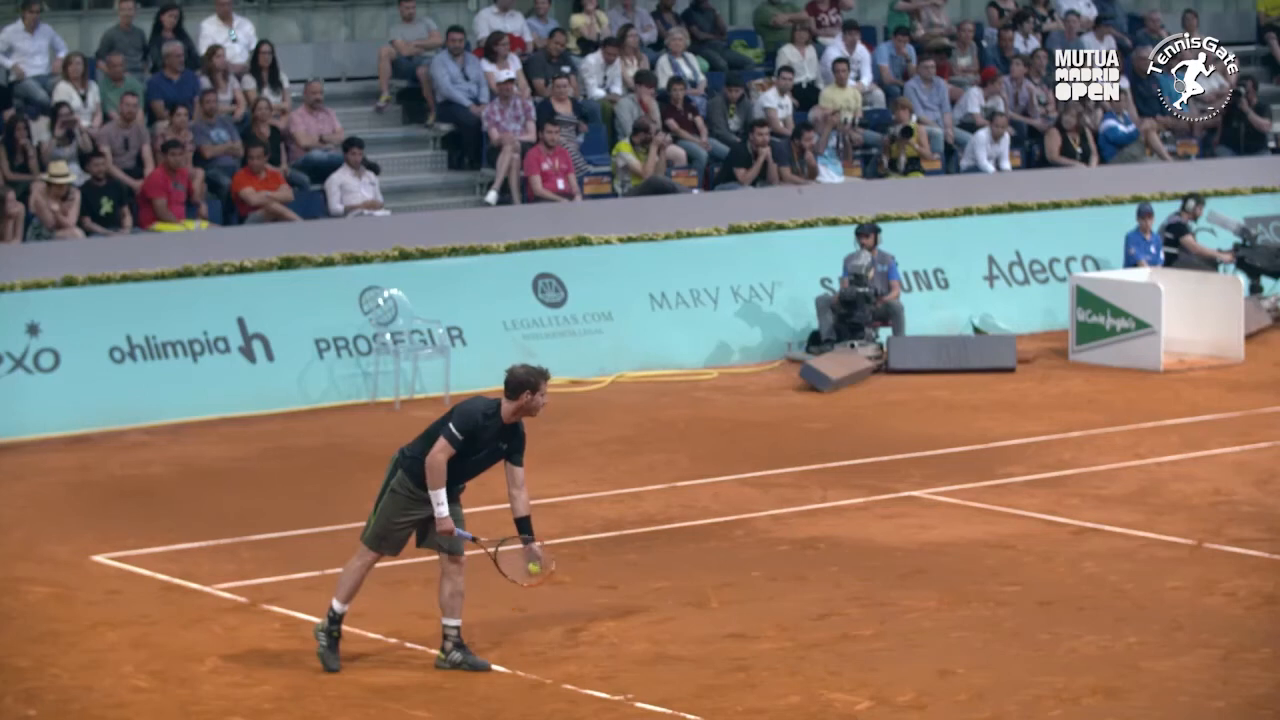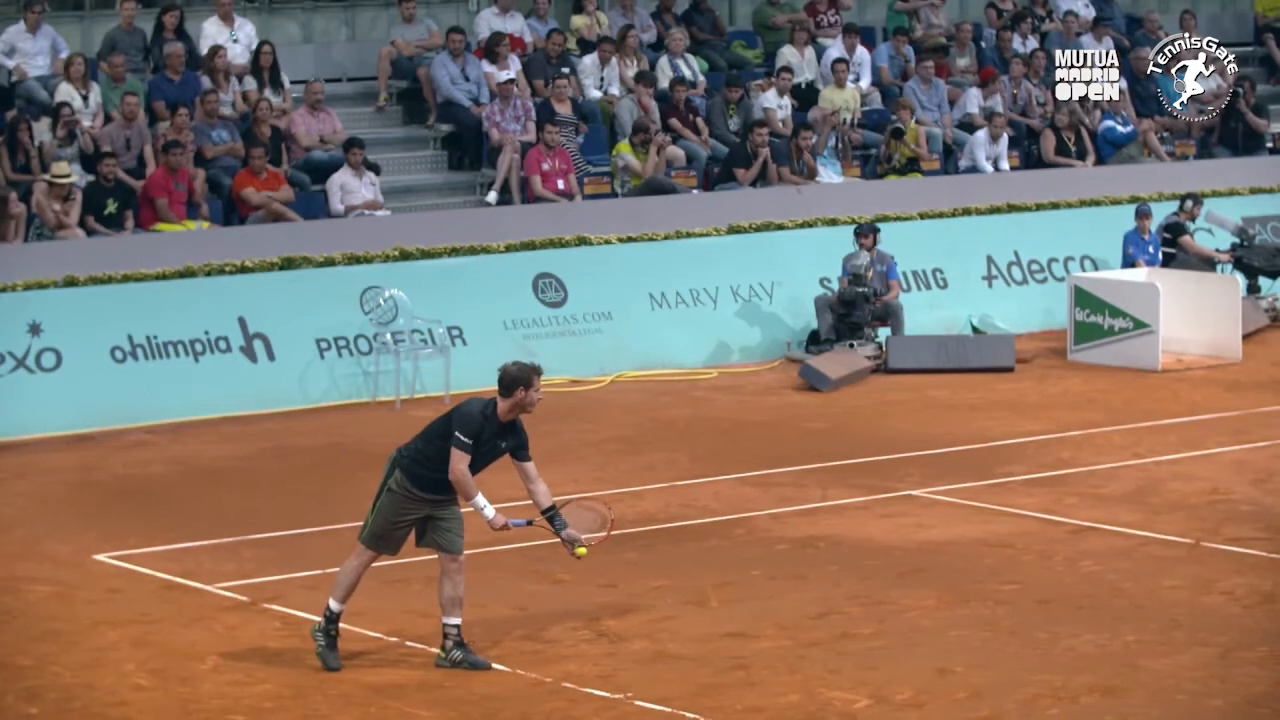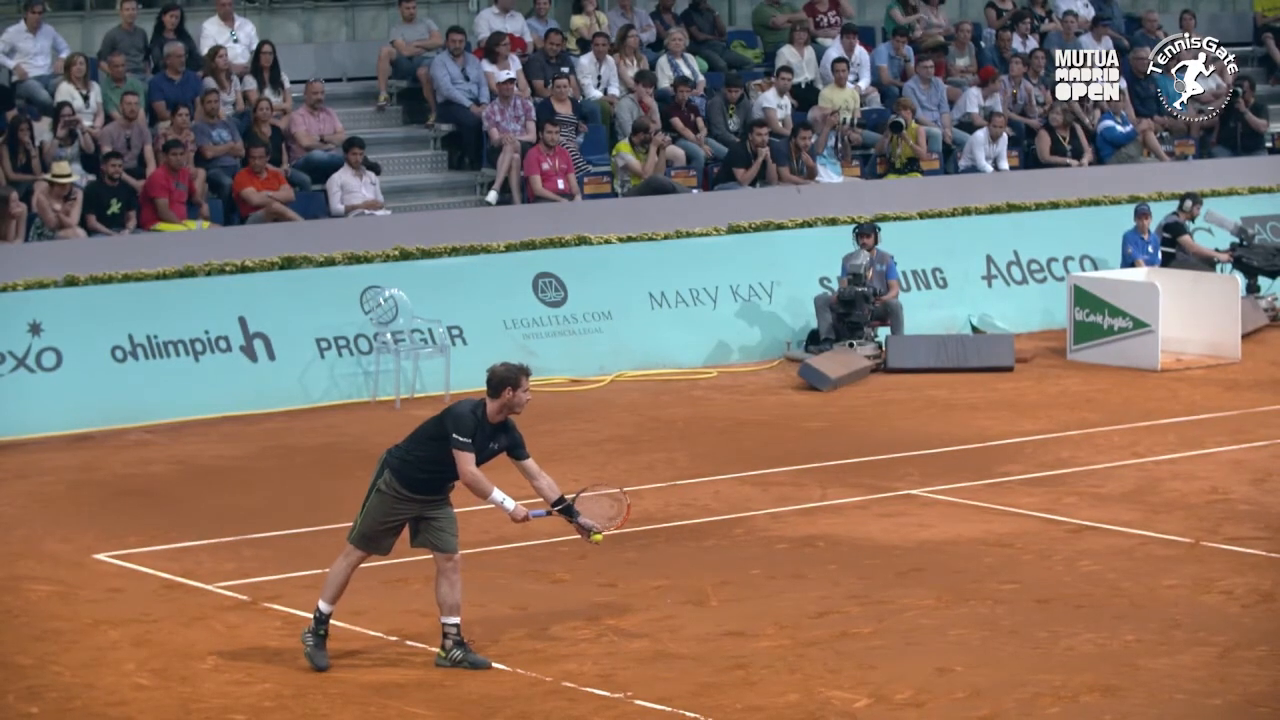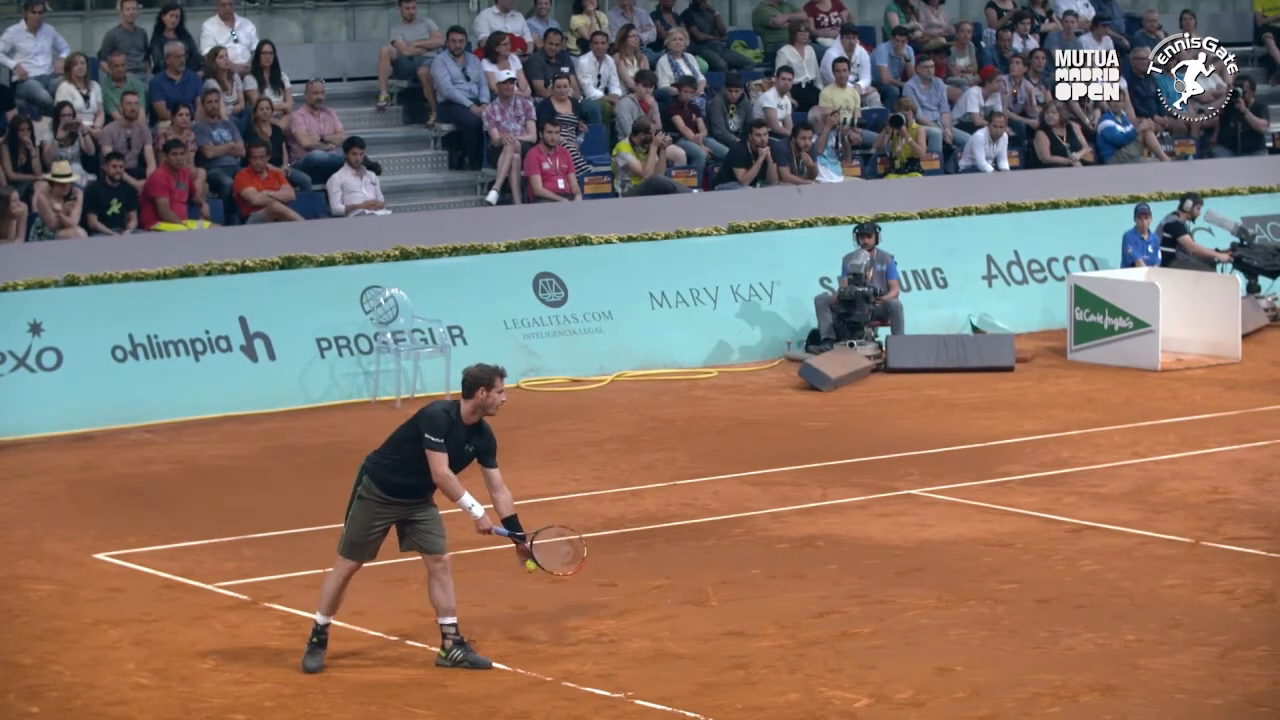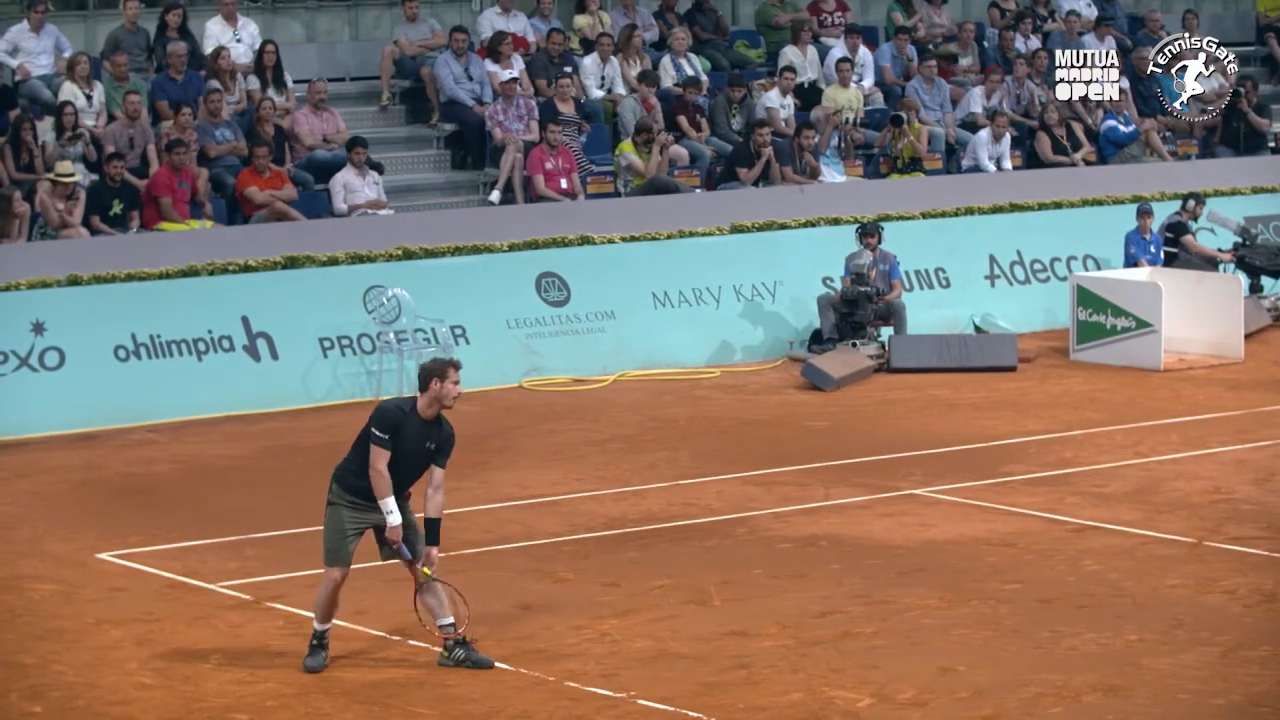
dt=1s
person 1, frame 1
left shoulder: (515, 433)
right shoulder: (474, 413)
left elbow: (517, 489)
right elbow: (435, 458)
left wrist: (527, 538)
right wrist: (441, 513)
left hip: (448, 492)
right hip: (410, 483)
left knee: (455, 562)
right knee: (369, 554)
left ankle: (451, 646)
right ankle: (330, 628)
person 1, frame 2
left shoulder: (514, 432)
right shoulder: (472, 414)
left elbow: (534, 483)
right elbow: (457, 472)
left wrist: (560, 526)
right wrist: (489, 513)
left hip: (443, 495)
right hip: (406, 483)
left knee: (454, 561)
right knee: (366, 553)
left ankle: (451, 645)
right ankle: (327, 627)
person 1, frame 3
left shoulder: (506, 432)
right shoulder: (463, 415)
left elbow: (538, 478)
right elbow: (468, 475)
left wrist: (573, 516)
right wrist: (509, 505)
left hip: (434, 495)
right hip: (396, 484)
left knee: (450, 561)
right knee: (355, 554)
left ankle: (452, 645)
right ankle: (317, 629)
person 1, frame 4
left shoulder: (483, 436)
right shoulder: (437, 416)
left elbow: (498, 490)
right elbow: (441, 475)
left wrist: (519, 536)
right wrist: (476, 512)
left hip: (417, 498)
right hip: (377, 491)
left knee: (440, 562)
right knee: (347, 565)
left ankle: (451, 645)
right ankle: (317, 639)
person 1, frame 5
left shoulder: (444, 433)
right shoulder: (391, 412)
left elbow: (435, 489)
right elbow: (377, 469)
left wrist: (432, 542)
right wrist: (392, 520)
left hip: (394, 499)
right hip: (349, 498)
left knee: (425, 567)
right knee: (335, 575)
left ankle: (452, 645)
right ankle: (318, 642)
